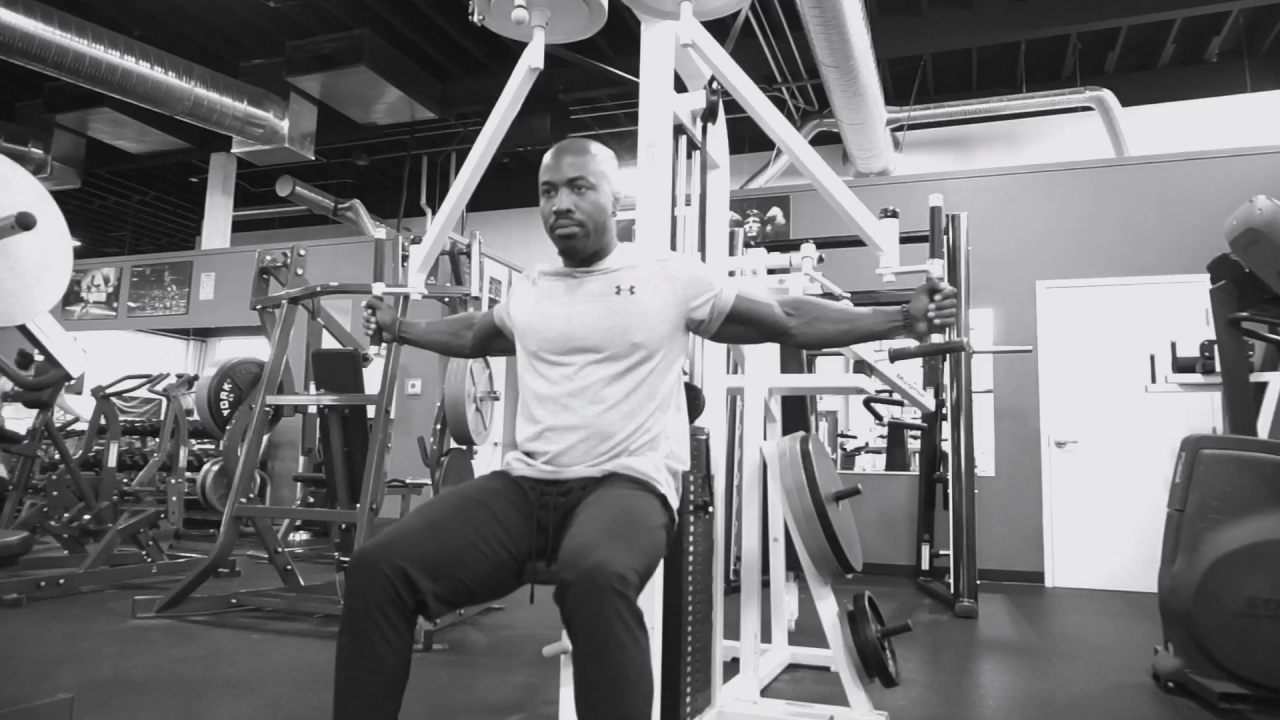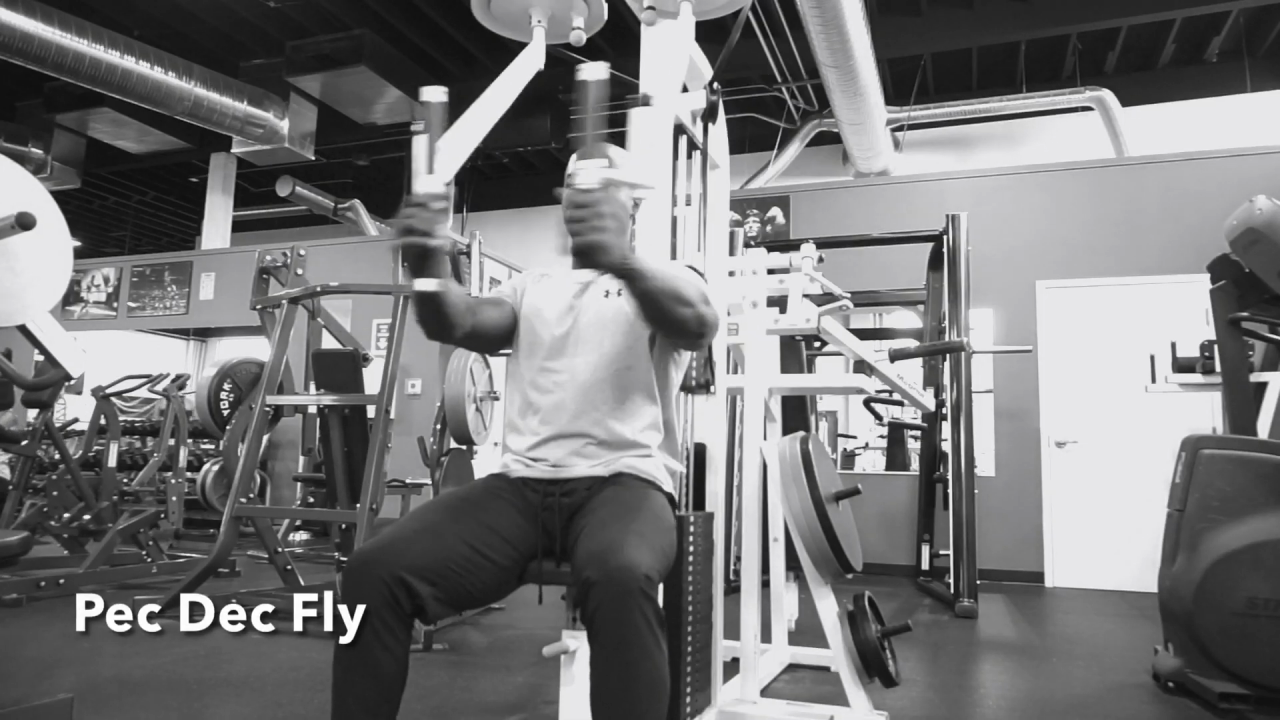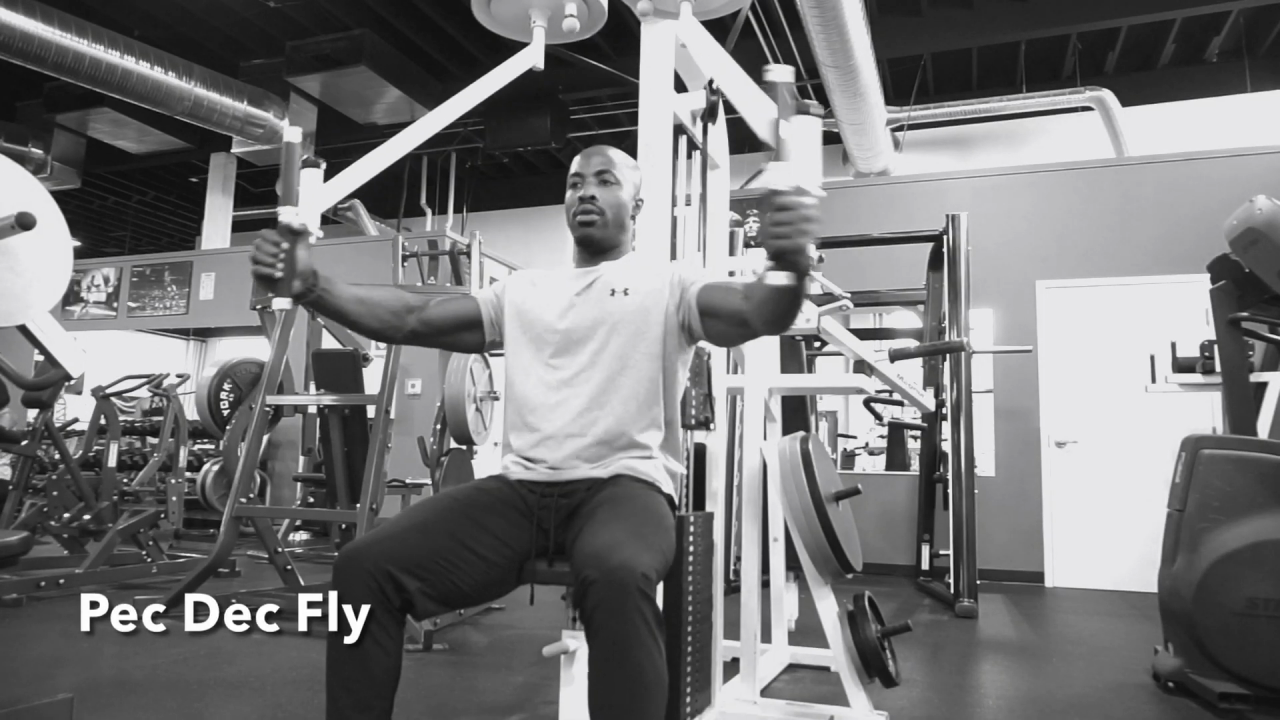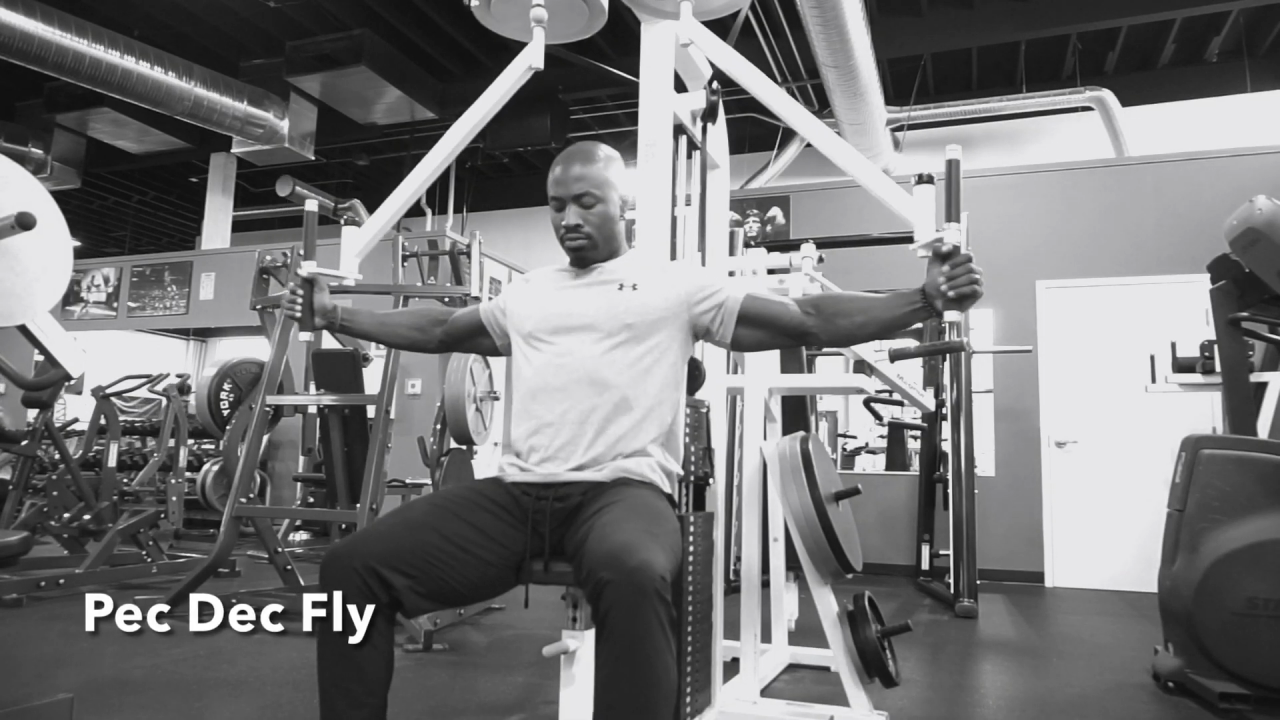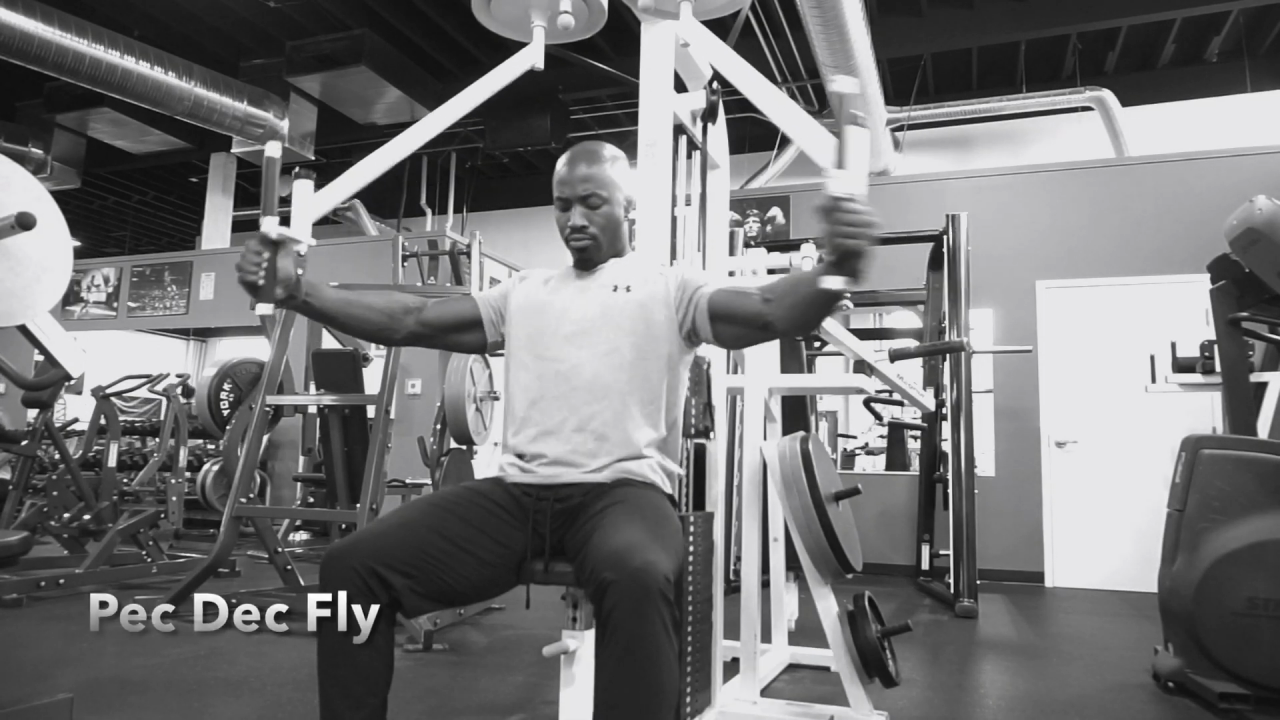
dt=1s
person 1, frame 1
left shoulder: (670, 275)
right shoulder: (527, 290)
left elbow: (789, 320)
right elbow: (476, 335)
left wrist: (904, 318)
right wrist: (400, 328)
left hip: (626, 481)
right hip: (526, 482)
left knee: (594, 573)
right knee: (379, 567)
person 1, frame 2
left shoulder: (664, 283)
right shoulder: (532, 288)
left elbow: (692, 318)
right elbow: (456, 321)
left wrist: (624, 258)
right wrist: (429, 268)
left hip: (622, 482)
right hip: (520, 484)
left knee: (619, 578)
right knee: (374, 572)
person 1, frame 3
left shoulder: (667, 284)
right shoulder: (524, 290)
left elbow: (757, 310)
right elbow: (410, 318)
left wrist: (790, 264)
right wrist: (310, 285)
left hip: (624, 482)
right hip: (520, 487)
left knee: (617, 575)
right knee: (366, 565)
person 1, frame 4
left shoulder: (677, 284)
right shoulder: (526, 293)
left elbow: (809, 320)
right elbow: (440, 330)
left wrist: (926, 299)
right wrist: (334, 314)
left hip: (622, 486)
right hip: (517, 490)
left knee: (633, 574)
right knee: (353, 564)
person 1, frame 5
left shoulder: (671, 287)
right shoulder: (523, 293)
left elbow: (772, 311)
right elbow: (409, 319)
left wrist: (837, 267)
right wrist: (295, 291)
left hip: (623, 488)
right hip: (517, 491)
left knee: (638, 577)
right knee: (353, 566)
